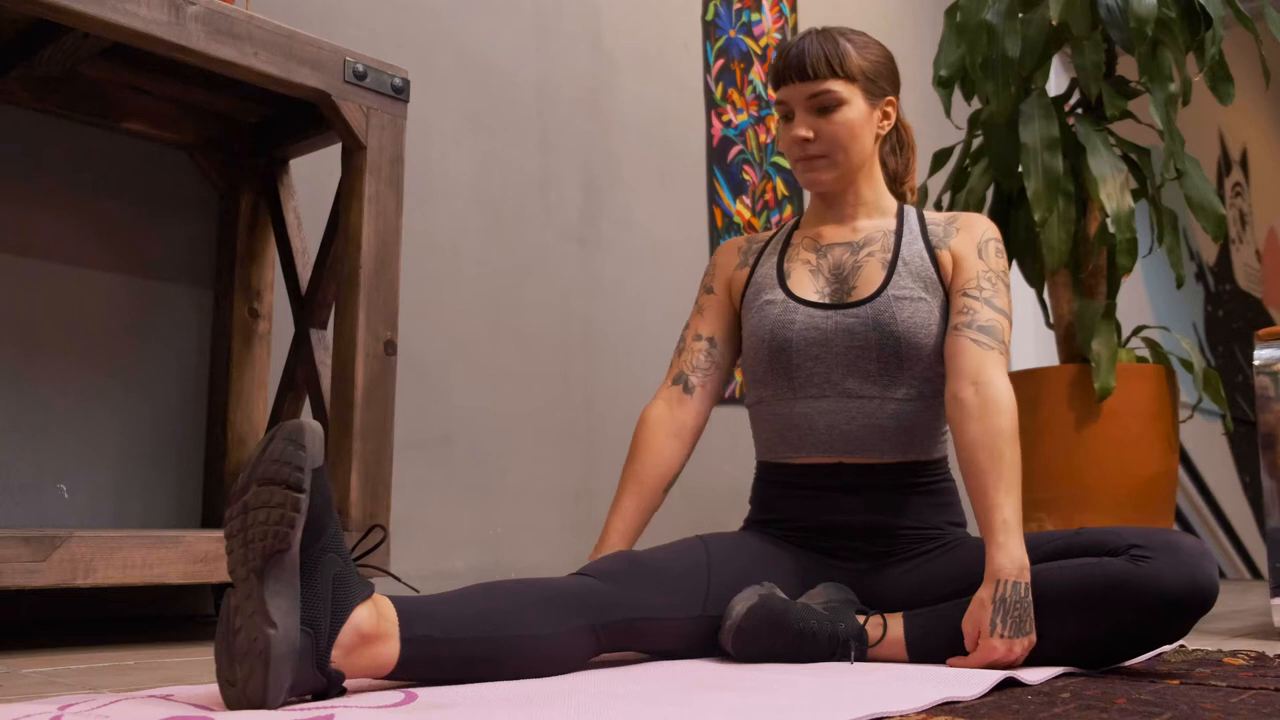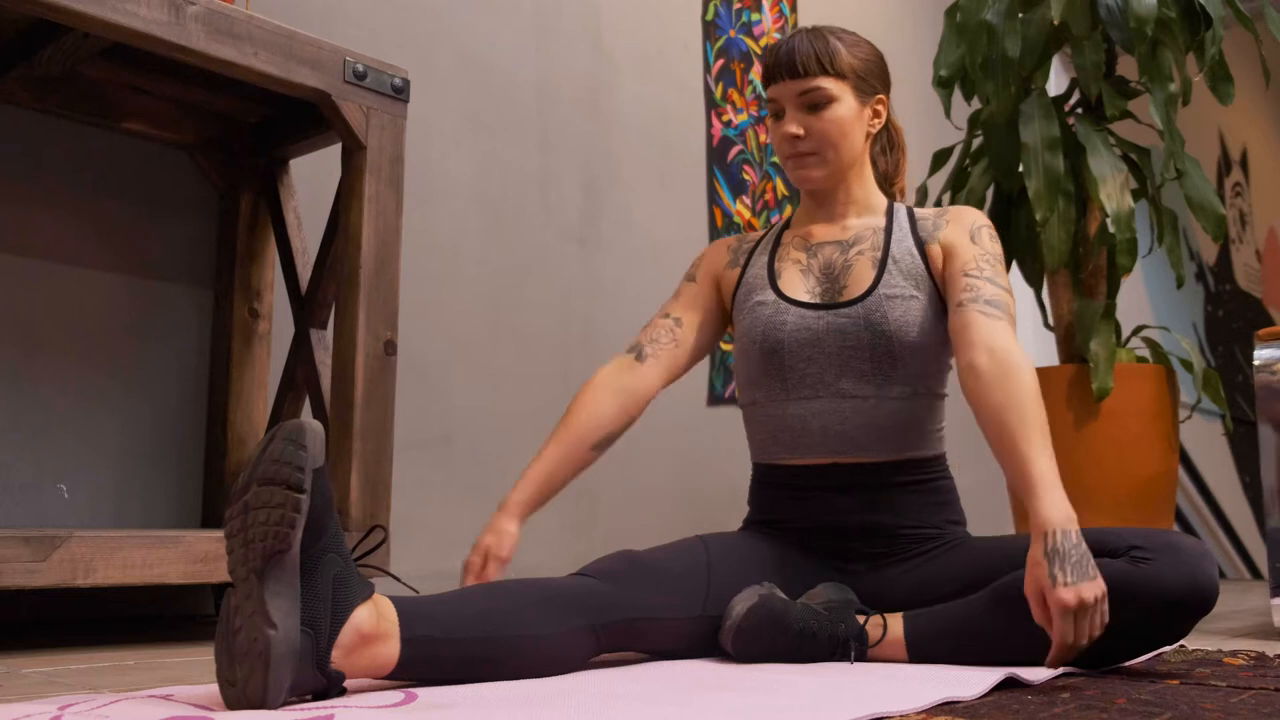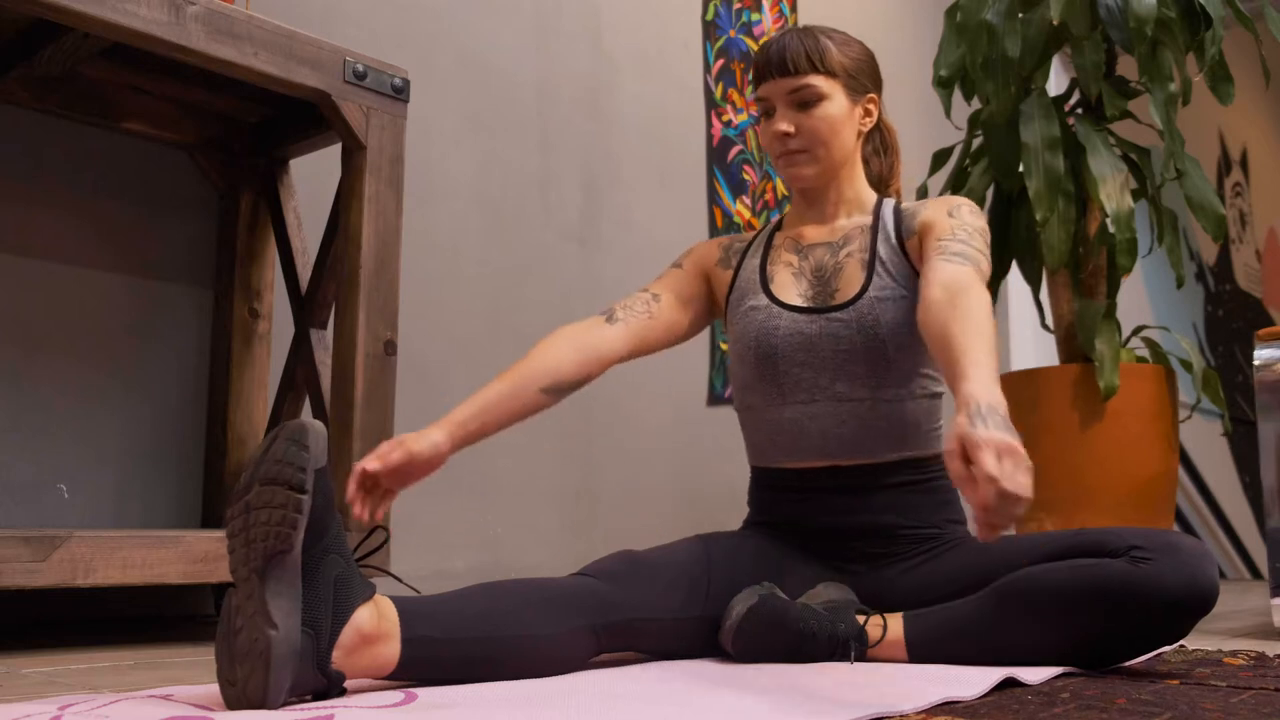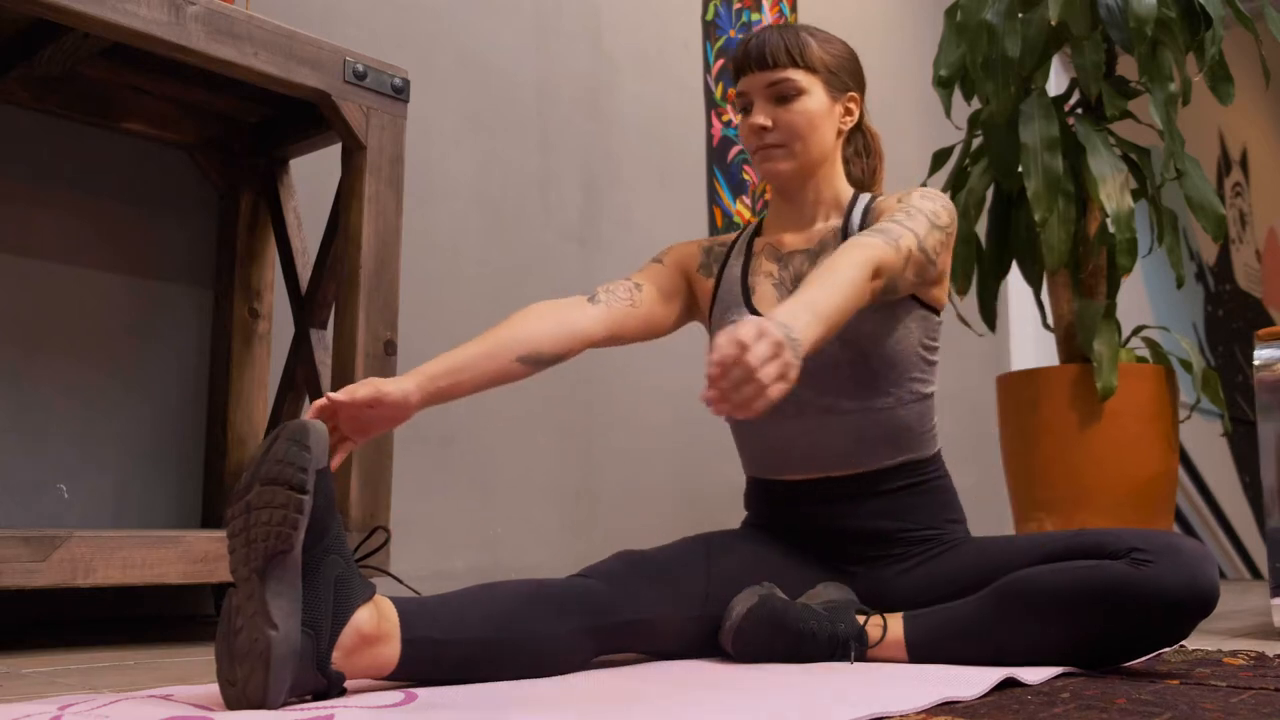
dt=0.3s
person 1, frame 1
left shoulder: (959, 240)
right shoulder: (741, 263)
left elbow: (980, 386)
right elbow: (679, 403)
left wrist: (1006, 569)
right wrist: (605, 554)
left hip: (922, 545)
right hip: (781, 543)
left knee: (1182, 572)
right knee: (614, 598)
left ankle: (857, 638)
right ankle: (349, 627)
person 1, frame 2
left shoulder: (951, 235)
right shoulder: (732, 264)
left elbow: (995, 355)
right elbow: (632, 375)
left wrist: (1053, 516)
right wrist: (509, 511)
left hip: (918, 544)
right hip: (780, 543)
left knee: (1184, 573)
right knee: (611, 590)
right ankle: (349, 628)
person 1, frame 3
left shoulder: (938, 223)
right shoulder: (723, 263)
left elbow: (952, 301)
right elbow: (597, 341)
left wrist: (981, 401)
right wrist: (442, 436)
left hip: (918, 543)
right hip: (778, 546)
left knee: (1182, 572)
right knee: (612, 593)
left ankle: (859, 638)
right ankle: (350, 628)
person 1, frame 4
left shoulder: (920, 218)
right shoulder: (703, 264)
left elbow: (851, 271)
right elbow: (570, 319)
left wrist: (789, 328)
right wrist: (410, 388)
left hip: (916, 546)
right hip: (779, 548)
left knee: (1183, 575)
right knee: (612, 593)
right ankle: (348, 628)
